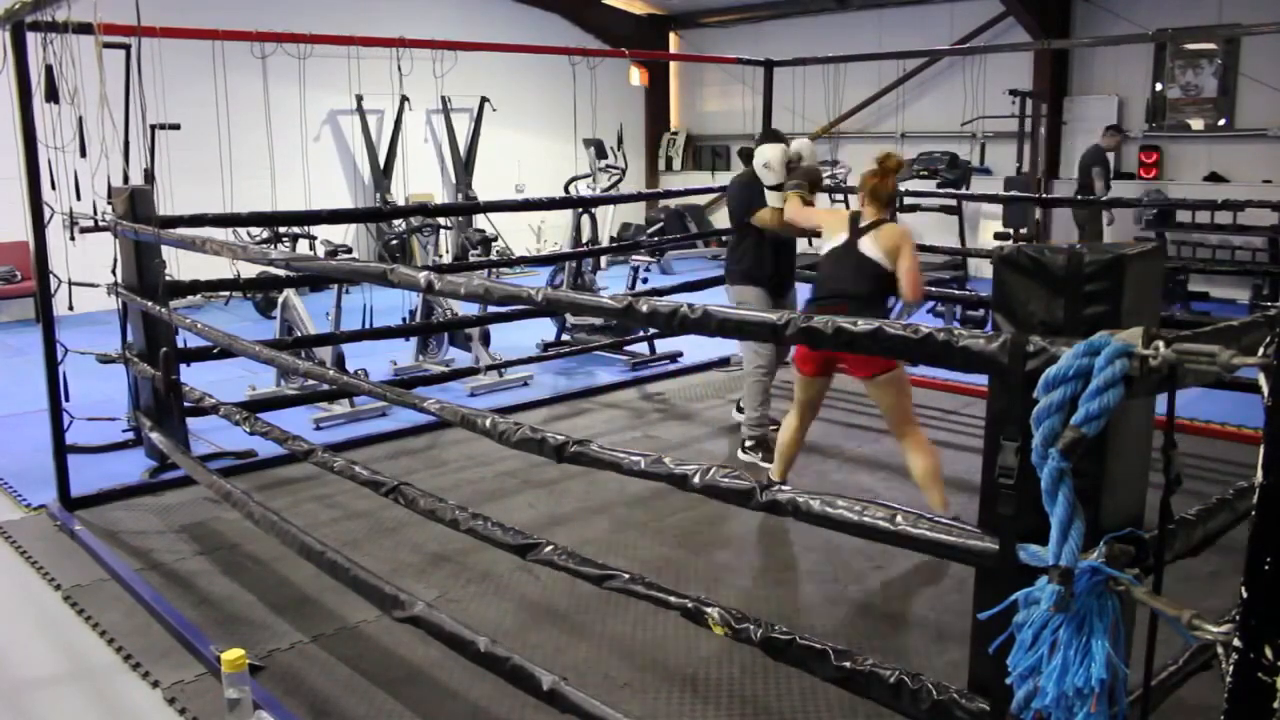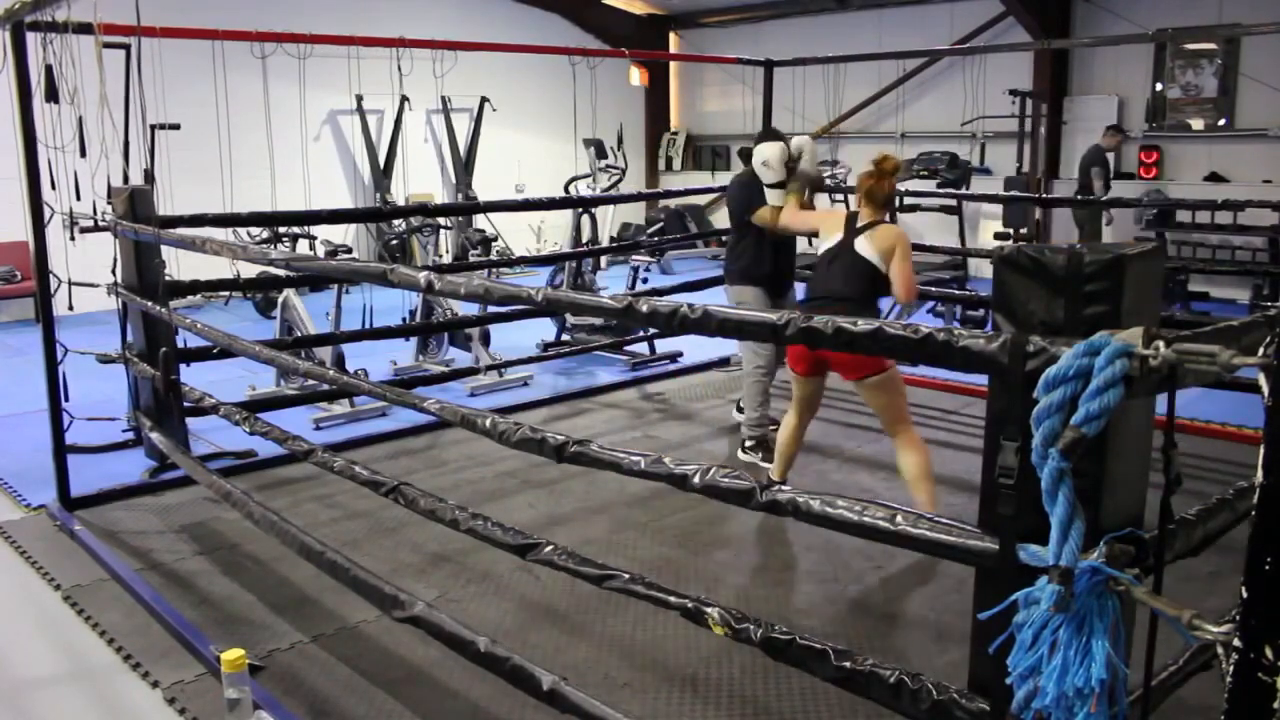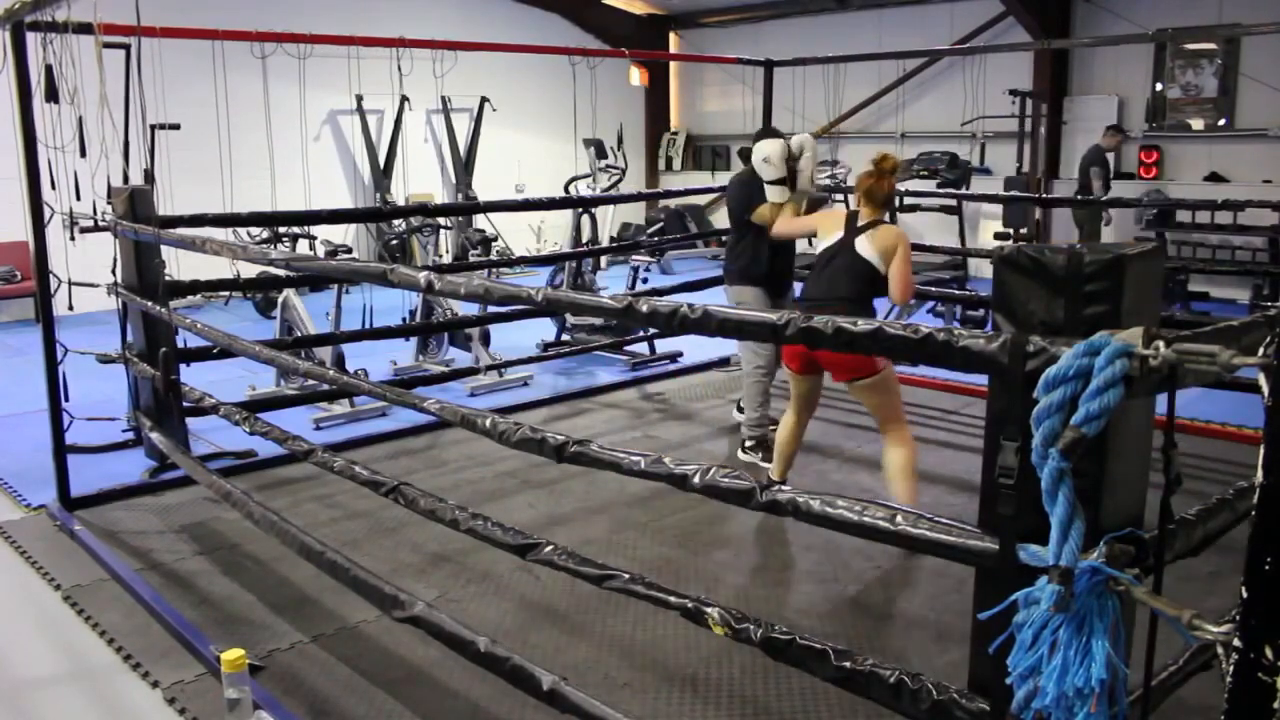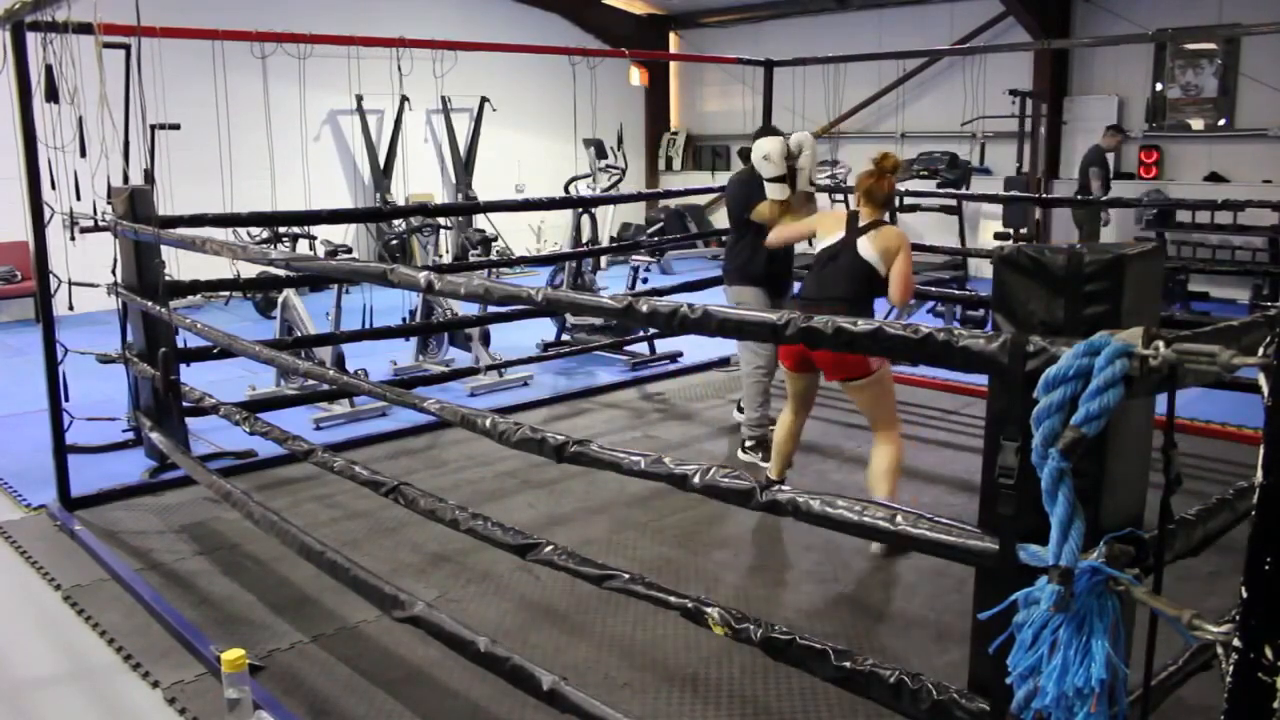
dt=0.2s
person 1, frame 1
left shoulder: (835, 219)
right shoulder: (898, 235)
left elbow: (792, 212)
right elbow: (912, 296)
left wrist: (797, 185)
right wrist: (900, 267)
left knee: (801, 414)
right knee: (908, 430)
left ankle: (772, 488)
right ankle: (942, 521)
person 1, frame 2
left shoulder: (832, 219)
right shoulder: (895, 237)
left elbow: (786, 219)
right elbow: (906, 296)
left wrist: (795, 188)
right wrist: (888, 272)
left knee: (800, 412)
right knee: (902, 430)
left ankle: (774, 486)
right ankle: (930, 519)
person 1, frame 3
left shoulder: (831, 218)
right shoulder: (895, 237)
left elbow: (778, 229)
right elbow: (901, 297)
left wrist: (796, 201)
right wrist: (894, 267)
left knee: (799, 410)
right knee: (895, 429)
left ankle: (774, 485)
person 1, frame 4
left shoulder: (829, 219)
right shoulder: (895, 239)
left elbow: (773, 239)
right elbow: (899, 298)
right wrist: (902, 269)
left knee: (796, 409)
right knee: (887, 431)
left ankle: (771, 485)
person 2, frame 1
left shoulder: (782, 180)
right shoulder: (745, 186)
right elbow: (777, 224)
right wrist: (774, 184)
left hip: (780, 281)
right hip: (750, 281)
left knee: (777, 350)
right knee: (761, 358)
left ankle: (749, 407)
right ankle: (753, 440)
person 2, frame 2
left shoulder: (785, 179)
right shoulder: (744, 186)
right elbow: (777, 223)
left hip: (780, 279)
right hip: (748, 282)
left knee: (777, 349)
right knee: (760, 356)
left ankle: (748, 407)
right ankle: (753, 439)
person 2, frame 3
left shoulder: (785, 178)
right shoulder: (743, 184)
left wrist: (804, 172)
right wrist: (774, 179)
left hip: (780, 279)
right hip: (748, 282)
left knee: (777, 349)
right knee: (760, 356)
left ankle: (748, 407)
right ankle: (753, 440)
person 2, frame 4
left shoulder: (785, 177)
right shoulder: (742, 183)
left elbow: (804, 218)
right elbow: (778, 220)
left wrist: (803, 172)
right wrist: (775, 177)
left hip: (779, 279)
right hip: (747, 281)
left knee: (776, 348)
right knee: (760, 356)
left ankle: (748, 407)
right ankle: (753, 440)
